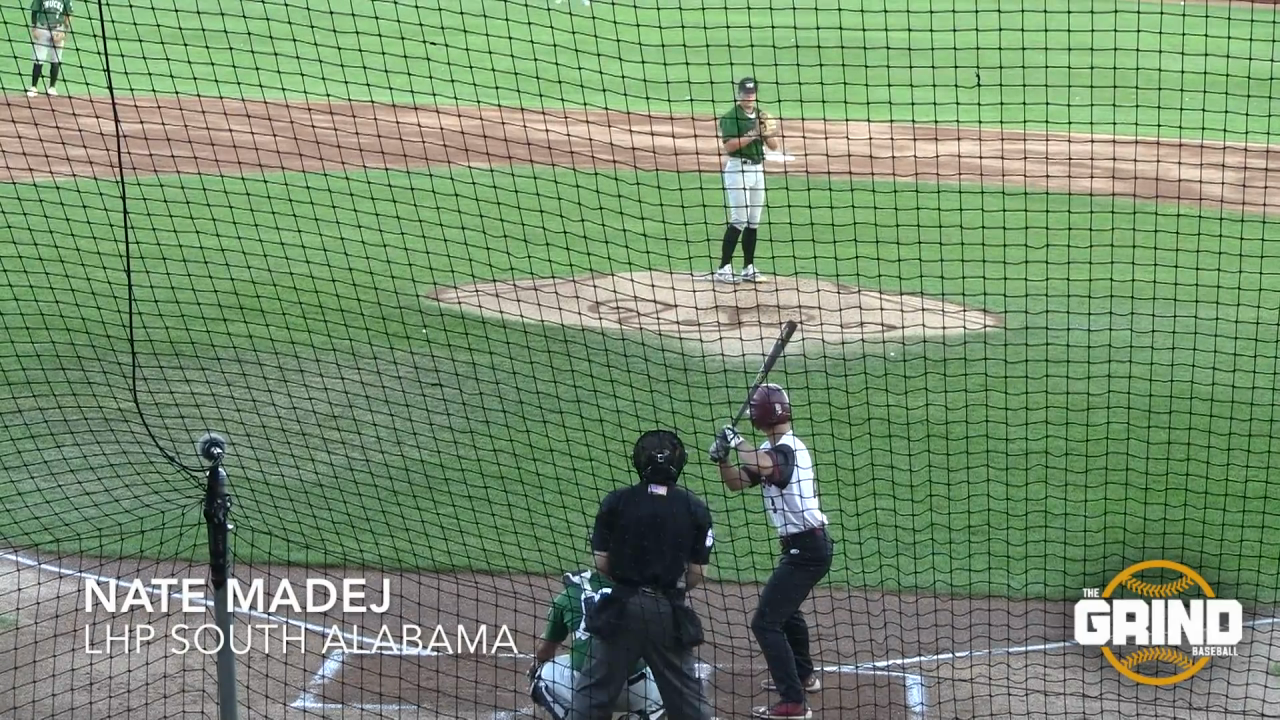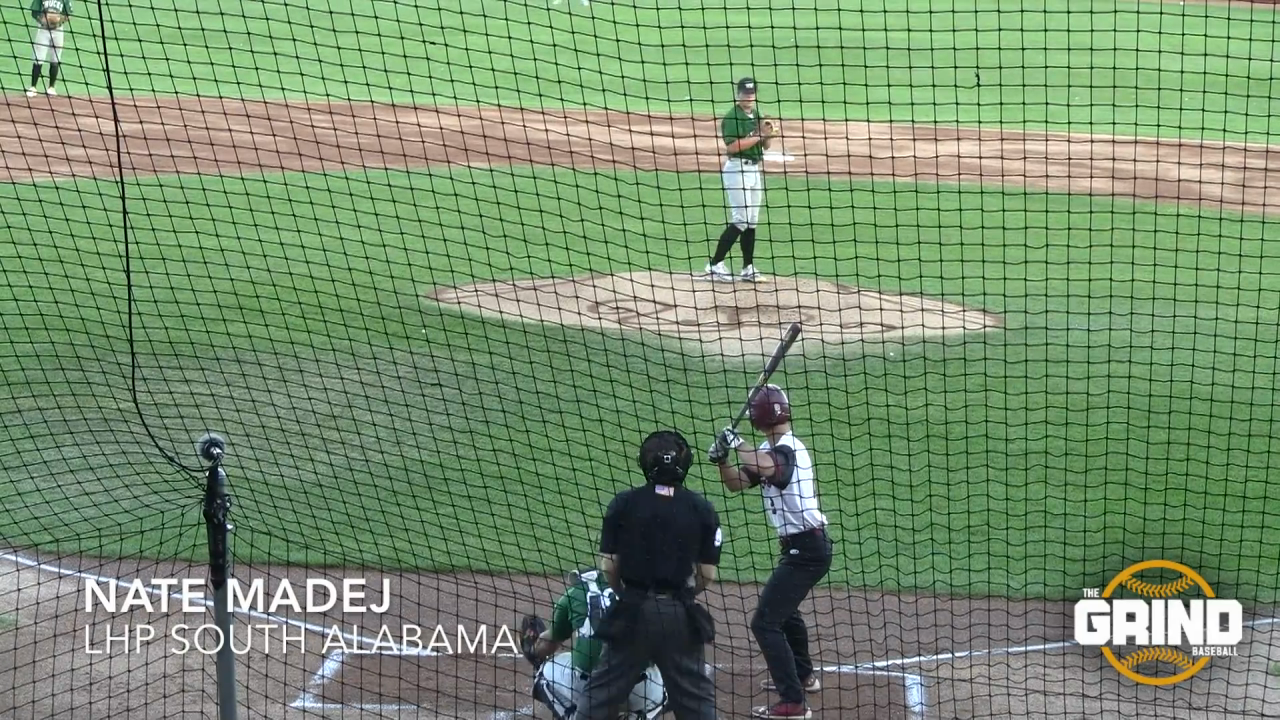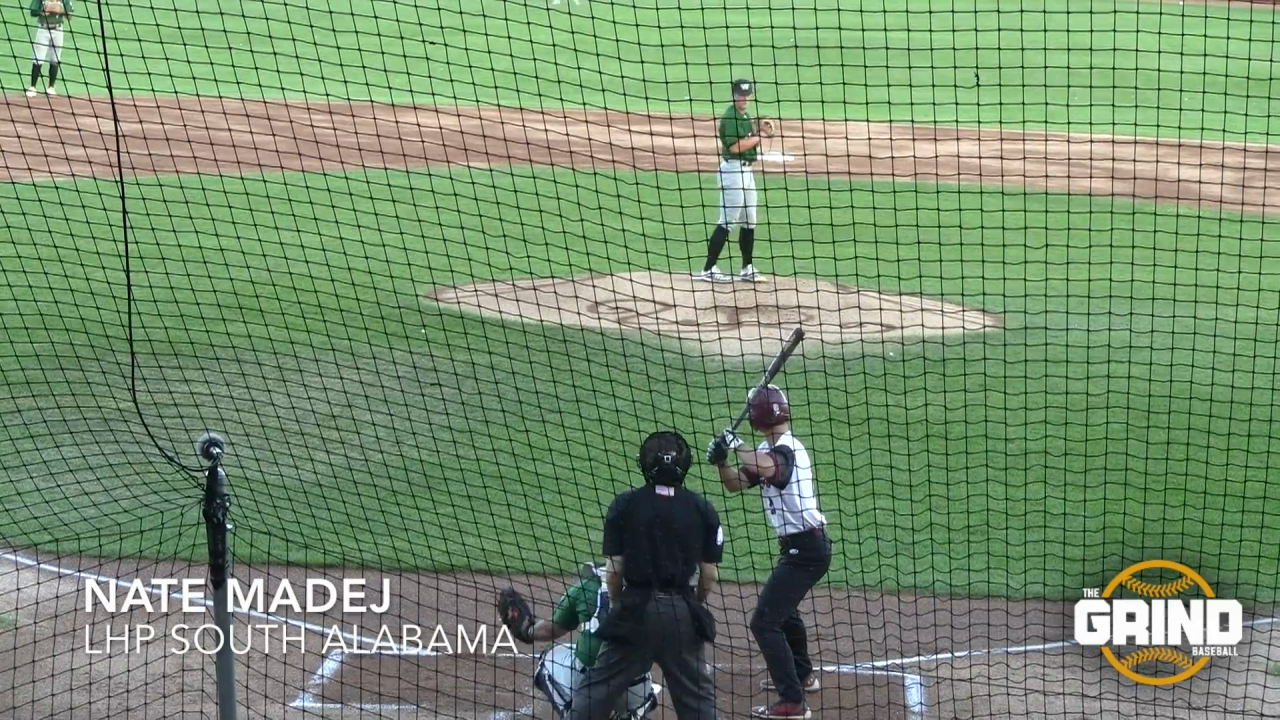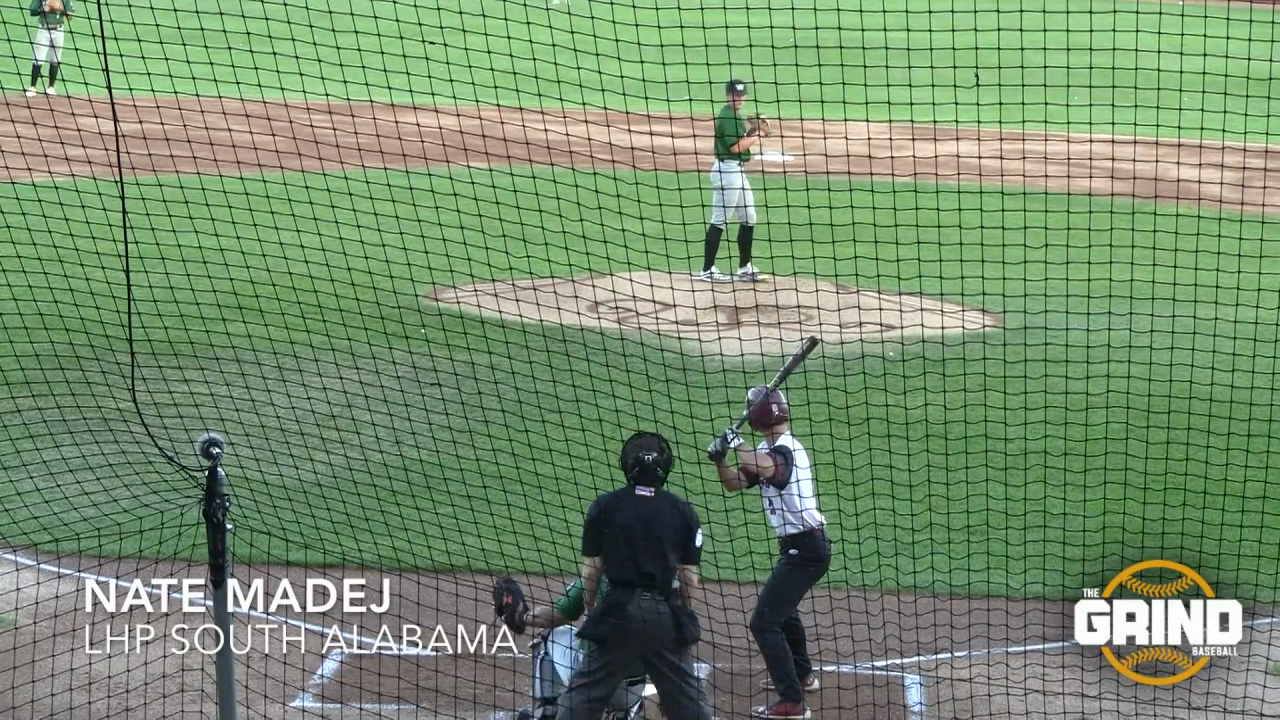
dt=0.2s
person 1, frame 1
left shoulder: (788, 448)
right shoulder: (771, 449)
left elbow: (765, 467)
right elbow: (738, 483)
left wrist: (737, 442)
right wrist: (723, 458)
left hip: (807, 548)
right hip: (804, 546)
left knee: (765, 622)
right knee: (785, 609)
right ankle: (803, 675)
person 1, frame 2
left shoulder: (787, 449)
right shoulder: (770, 449)
left elbow: (767, 468)
right elbow: (737, 483)
left wrist: (737, 444)
right wrist: (723, 459)
left hip: (806, 548)
right hip: (802, 546)
left knee: (765, 622)
right knee: (784, 609)
right ankle: (803, 675)
person 1, frame 3
left shoulder: (787, 449)
right shoulder: (769, 450)
left elbow: (767, 469)
right elbow: (737, 483)
left wrist: (737, 445)
right wrist: (721, 460)
left hip: (805, 549)
right hip: (801, 546)
left knee: (764, 622)
right knee: (783, 609)
right ankle: (802, 675)
person 1, frame 4
left shoulder: (786, 449)
right shoulder: (769, 450)
left elbow: (767, 469)
right elbow: (734, 483)
left wrist: (737, 444)
right wrist: (720, 458)
left hip: (805, 548)
right hip: (801, 546)
left knee: (763, 622)
right knee: (782, 609)
right ankle: (801, 674)
person 2, frame 1
left shoulder: (616, 501)
right shoulder: (695, 508)
left elbow: (600, 562)
right elbow: (697, 573)
left hip: (623, 607)
right hip: (670, 612)
left knee: (593, 689)
right knee: (687, 693)
person 2, frame 2
left shoulder: (623, 504)
right shoulder: (702, 509)
left elbow: (609, 566)
right elbow: (707, 574)
left hip: (634, 609)
right hip: (680, 612)
left knee: (600, 690)
right knee: (696, 694)
person 2, frame 3
left shoulder: (625, 505)
right shoulder: (702, 509)
left elbow: (614, 567)
right elbow: (710, 572)
left wrist: (617, 603)
left hip: (637, 609)
right hip: (681, 611)
left knee: (596, 687)
right knee: (697, 694)
person 2, frame 4
left shoulder: (605, 506)
right shoulder: (683, 511)
left elbow: (591, 570)
right elbow: (689, 575)
left wrist: (590, 610)
right wrist: (685, 616)
left hip: (619, 610)
right hip: (665, 611)
left knee: (584, 692)
right knee: (687, 693)
person 3, frame 1
left shoulder: (761, 115)
right shoulder: (731, 117)
left elbow: (773, 146)
right elbow: (729, 146)
left wrist: (767, 132)
right wrist: (753, 134)
left hip: (757, 169)
right hip: (738, 169)
left knee: (753, 222)
right knee: (739, 221)
left ankle: (748, 268)
right ankle: (724, 267)
person 3, frame 2
left shoulder: (757, 115)
right shoulder: (732, 117)
left elbow: (765, 146)
right elbow: (733, 147)
left wrist: (767, 134)
right wrist: (759, 135)
left hip: (754, 169)
right hip: (737, 170)
left knee: (751, 221)
right knee: (740, 221)
left ankle: (748, 268)
right ankle: (715, 264)
person 3, frame 3
left shoulder: (746, 116)
right shoulder: (730, 117)
right elbow: (735, 147)
left wrist: (760, 133)
right wrist: (760, 135)
left hip: (746, 170)
right hip: (732, 171)
left knee: (749, 221)
right knee: (726, 222)
left ankle: (747, 268)
right ankle: (708, 269)
person 3, frame 4
left shoulder: (735, 116)
right shoulder: (726, 117)
right elbow: (736, 147)
left wrist: (753, 131)
right wrist: (758, 134)
left hip: (737, 170)
right hip: (727, 171)
left knee: (749, 219)
right knee: (719, 221)
left ankle: (745, 267)
right ankle: (707, 269)
